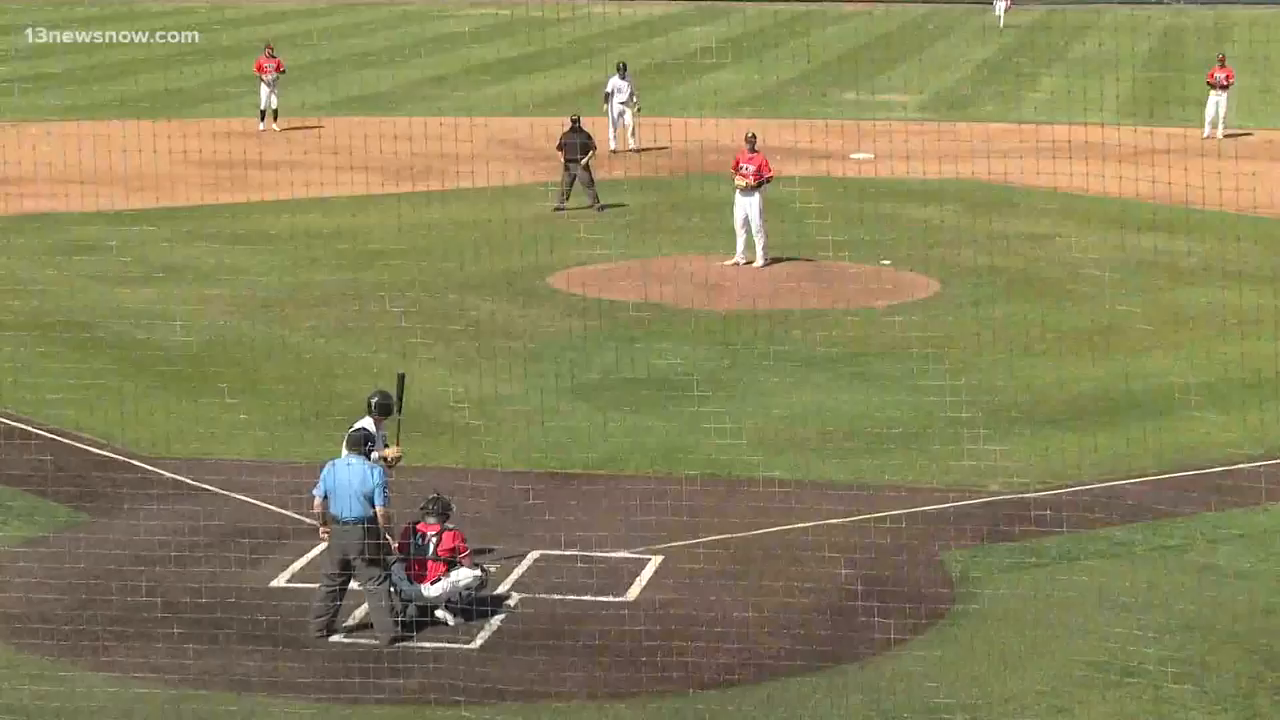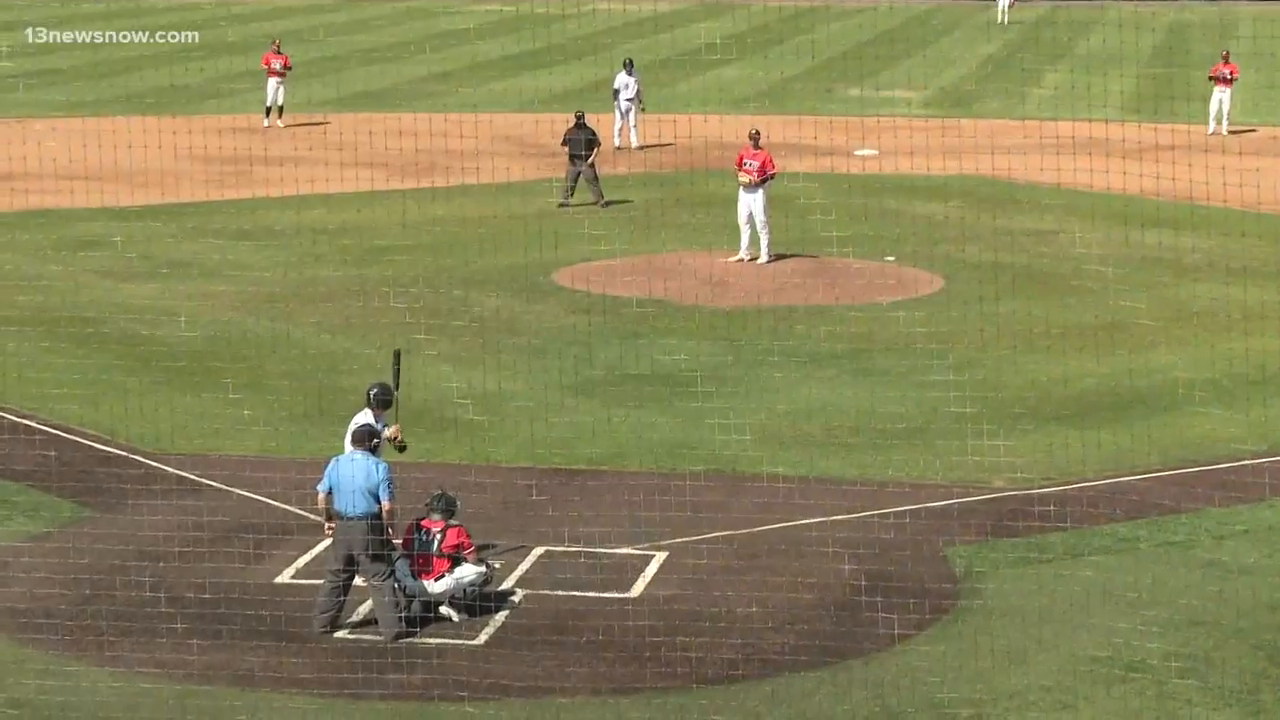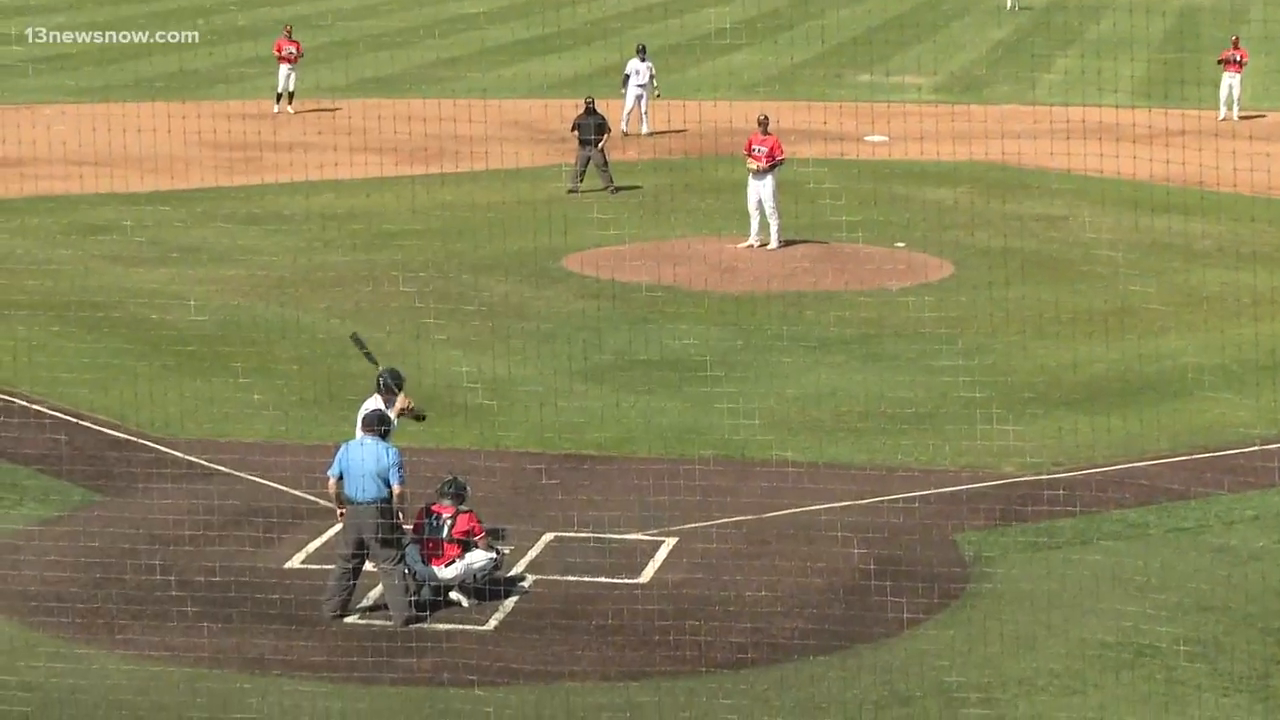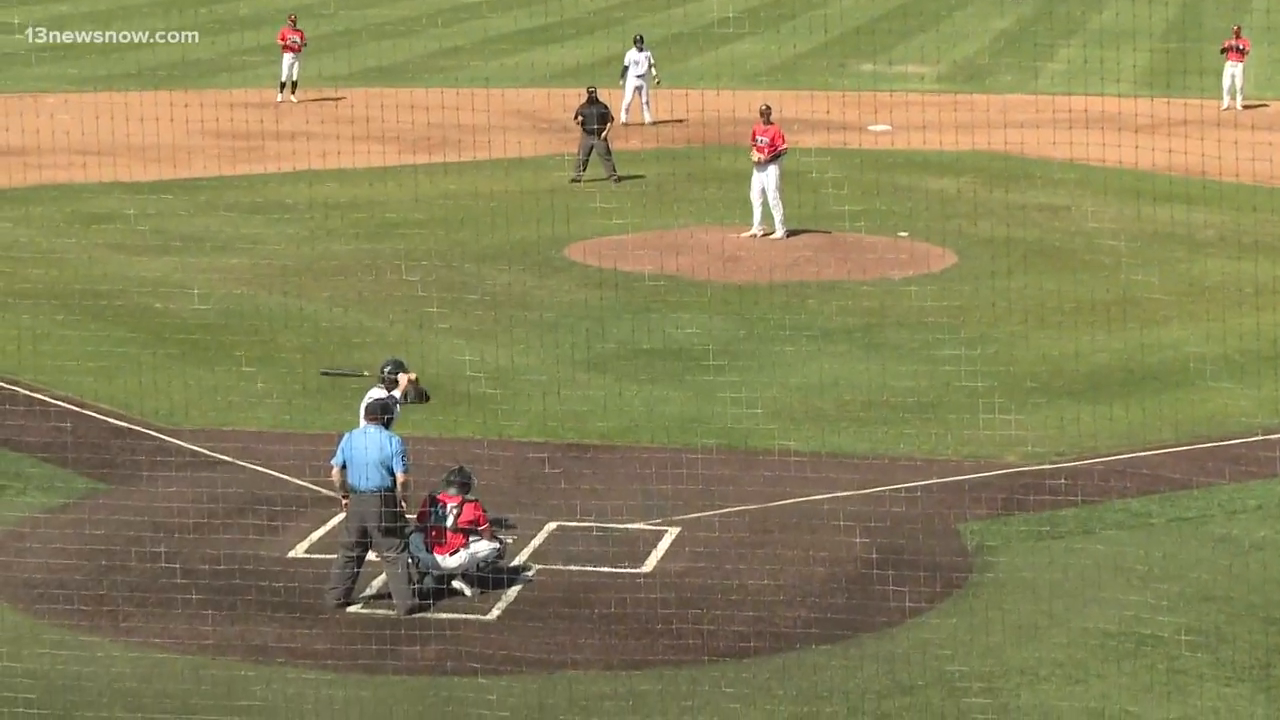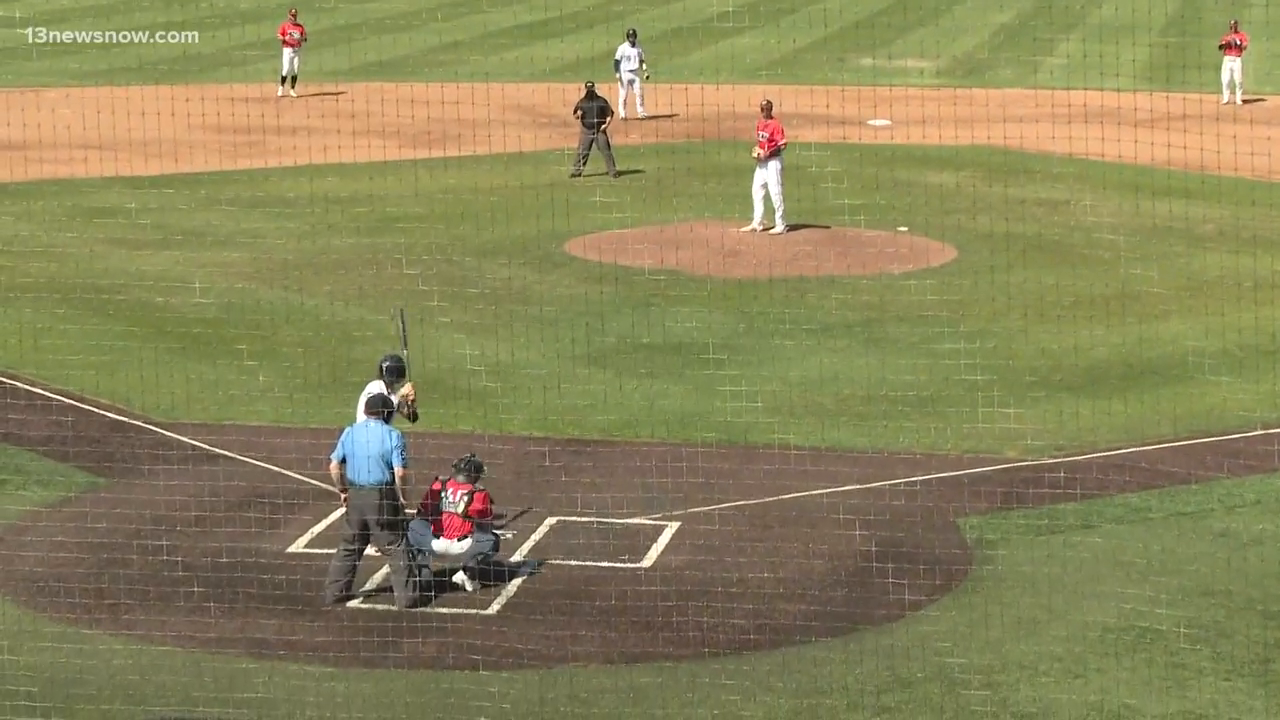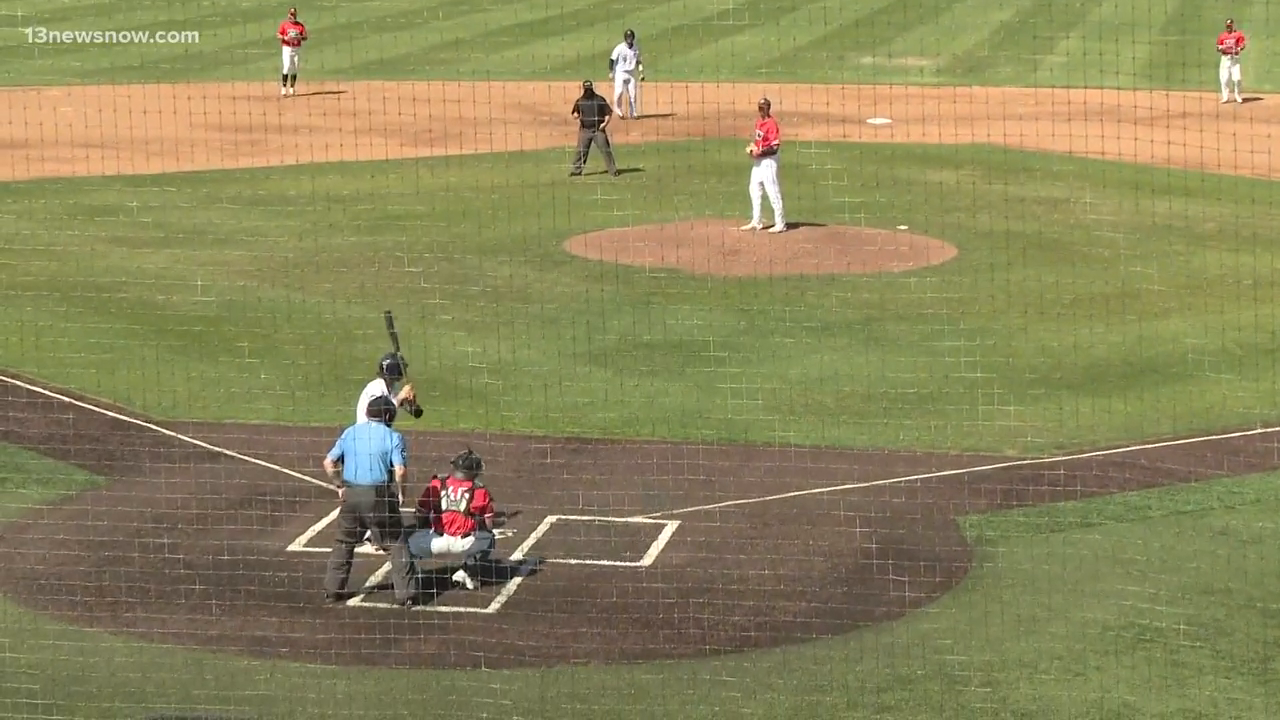
dt=0.3s
person 1, frame 1
left shoulder: (330, 468)
right shoulder: (375, 471)
left elbow: (317, 503)
right elbow: (381, 510)
left wrist: (322, 525)
right wrist: (387, 533)
left hip: (337, 532)
right hip: (365, 533)
left knee: (331, 581)
right knee: (376, 583)
left ankle: (320, 626)
right ankle: (387, 632)
person 1, frame 2
left shoulder: (335, 463)
right shoulder: (379, 467)
left elbow: (321, 498)
right elbow: (387, 505)
left wrist: (327, 520)
right wrist: (389, 527)
left hip: (342, 527)
right hip: (370, 529)
left knee: (336, 577)
right knee: (381, 580)
left ankle: (323, 622)
right ankle: (392, 628)
person 1, frame 3
left shoulder: (346, 449)
right shoulder: (390, 452)
left elbow: (332, 483)
right elbow: (398, 490)
left wrist: (339, 506)
right wrist: (399, 511)
left hip: (352, 513)
right hip: (380, 514)
left knee: (346, 562)
right knee: (391, 565)
left ankle: (333, 607)
right ankle: (402, 613)
person 1, frame 4
left shoulder: (349, 438)
right shoulder: (393, 441)
left elbow: (336, 472)
right elbow: (401, 478)
left wrist: (344, 496)
right wrist: (401, 500)
left hip: (356, 502)
right hip: (383, 503)
left knee: (349, 552)
right knee: (395, 554)
left ankle: (337, 596)
right ankle: (405, 603)
person 1, frame 5
left shoulder: (349, 432)
right shoulder: (393, 435)
left elbow: (334, 466)
right elbow: (400, 472)
left wrist: (342, 490)
right wrist: (401, 495)
left hip: (355, 496)
right hip: (382, 496)
left knee: (349, 546)
right knee: (396, 548)
left ankle: (335, 591)
right ankle: (405, 597)
person 1, frame 6
left shoulder: (350, 432)
right shoulder: (393, 436)
left elbow: (328, 462)
right elbow: (400, 470)
left wrist: (340, 486)
right wrist: (399, 492)
left hip: (351, 494)
right hip: (378, 496)
left knee: (344, 542)
right knee: (396, 544)
left ankle: (333, 588)
right ankle: (405, 593)
